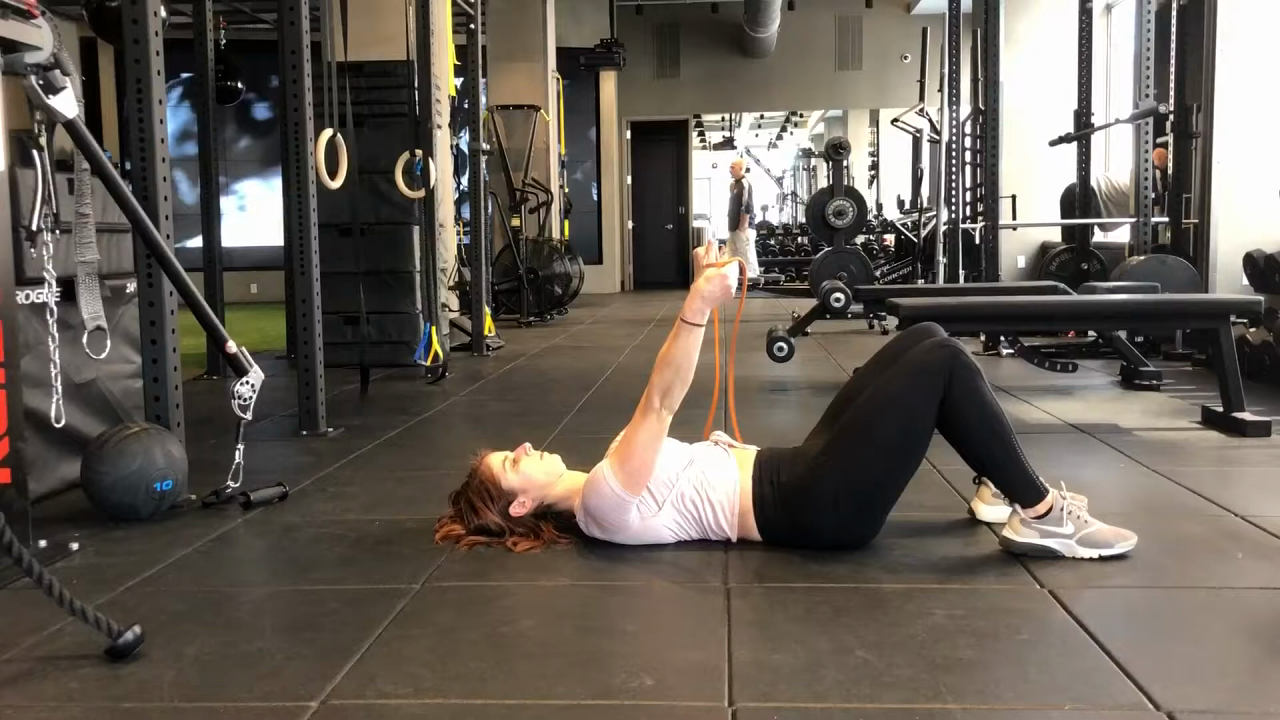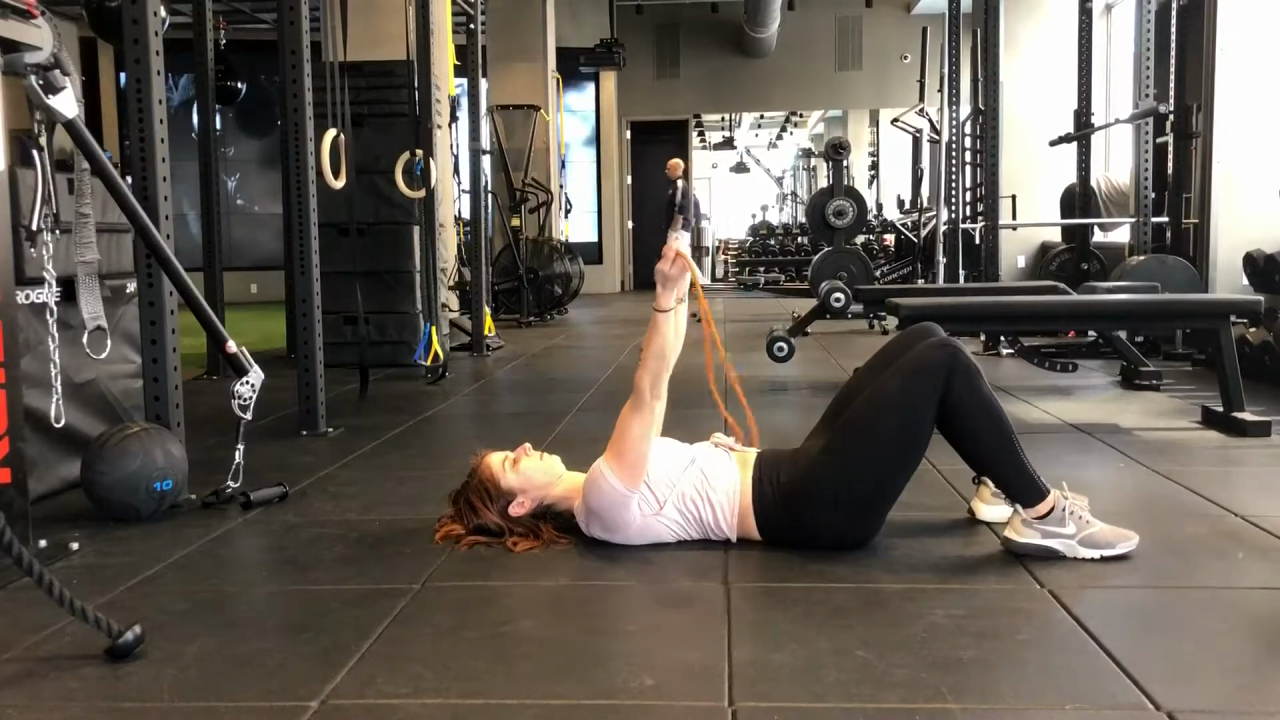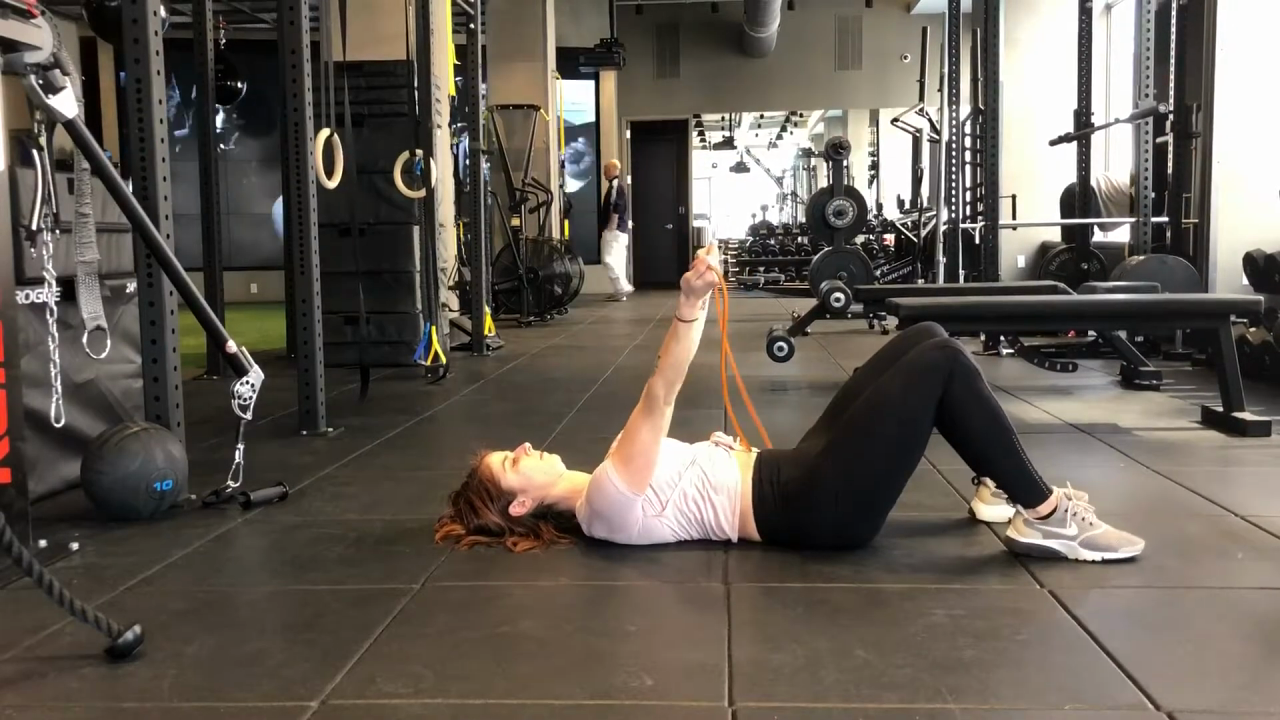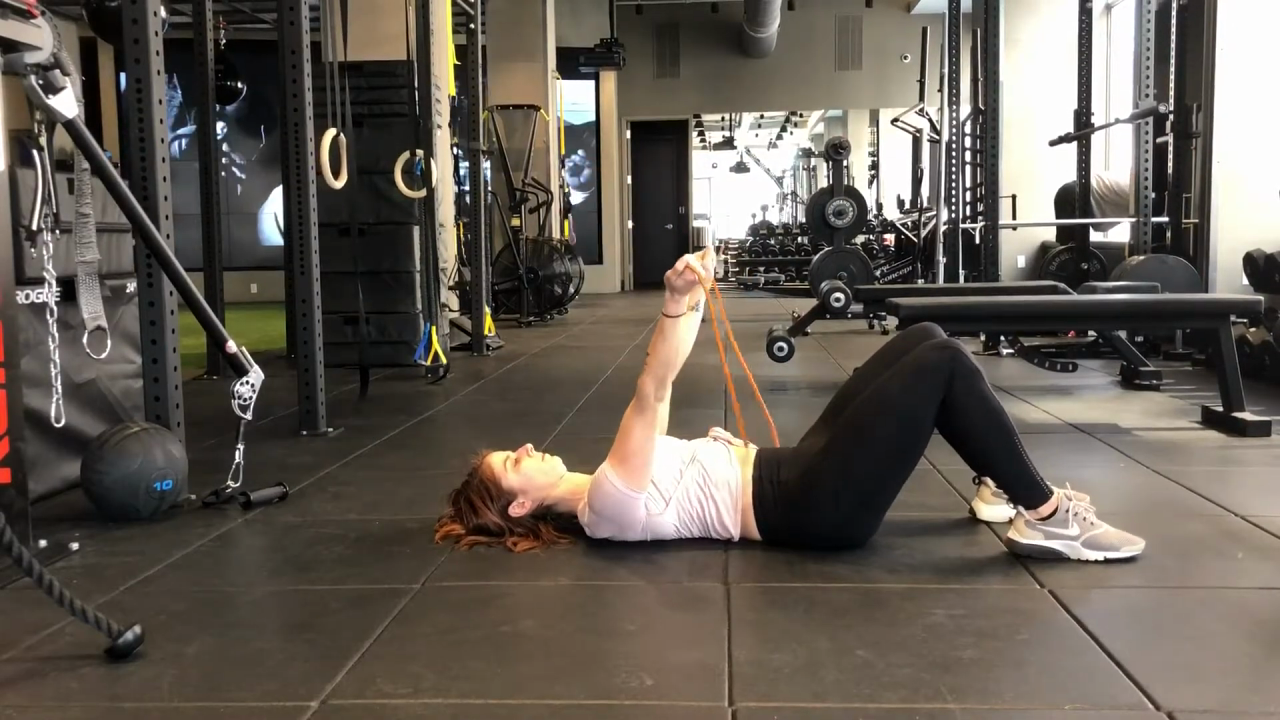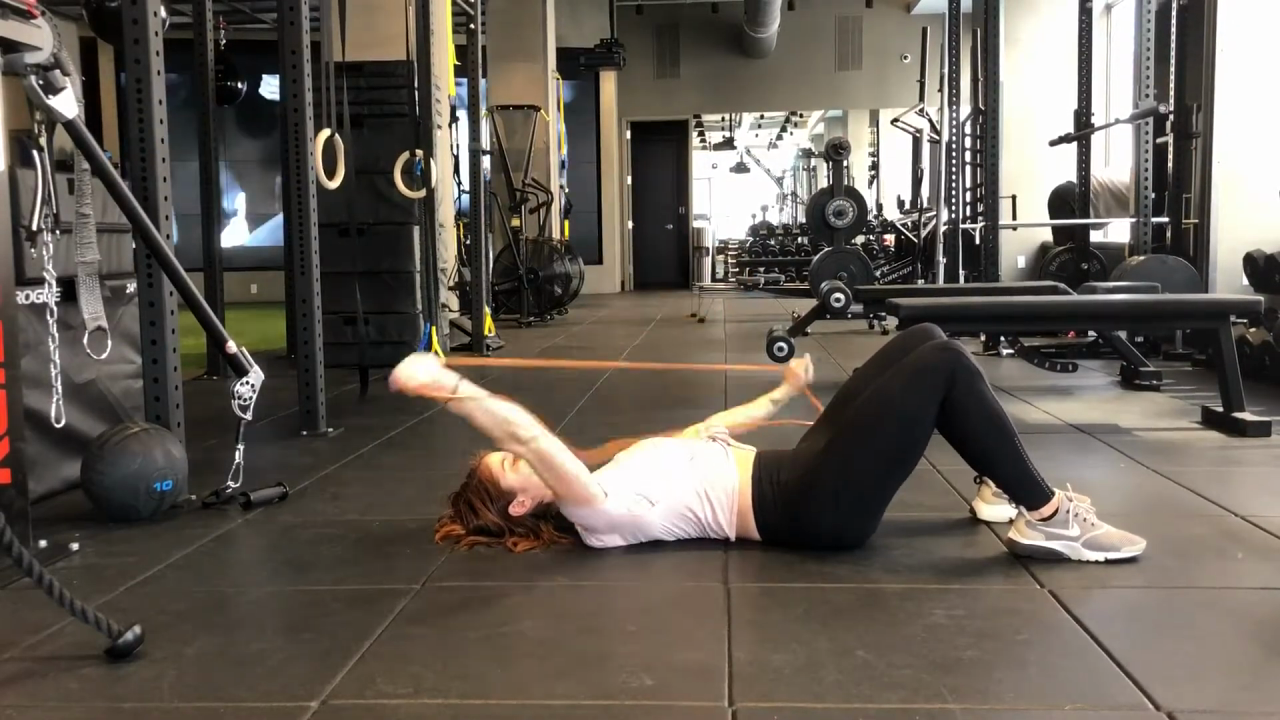
dt=1s
person 1, frame 1
left shoulder: (605, 479)
right shoulder: (603, 506)
left elbow: (656, 402)
right elbow: (659, 403)
left wrist: (701, 288)
right wrist: (699, 307)
left hip: (798, 477)
right hip: (817, 507)
left knee: (924, 341)
right knee: (940, 362)
left ankle: (1006, 488)
right ankle: (1041, 516)
person 1, frame 2
left shoulder: (604, 479)
right shoulder: (602, 503)
left elbow: (653, 388)
right elbow: (644, 394)
left wrist: (679, 295)
right wrist: (665, 297)
left hip: (797, 476)
right hip: (817, 508)
left knee: (925, 340)
right knee: (940, 363)
left ankle: (1002, 488)
right ankle: (1043, 518)
person 1, frame 3
left shoulder: (609, 477)
right shoulder: (605, 506)
left elbow: (658, 390)
right elbow: (657, 399)
left wrist: (700, 296)
right wrist: (688, 306)
left hip: (796, 474)
right hip: (814, 508)
left knee: (925, 340)
right knee: (941, 362)
left ankle: (1004, 488)
right ankle: (1045, 518)
person 1, frame 4
left shoulder: (607, 481)
right shoulder: (607, 507)
left elbow: (661, 385)
right elbow: (650, 395)
left wrist: (698, 295)
right wrist: (674, 301)
left hip: (798, 474)
right hip: (816, 506)
left knee: (927, 339)
right knee: (942, 362)
left ankle: (1004, 487)
right ankle: (1047, 518)
person 1, frame 5
left shoulder: (613, 474)
right shoulder: (592, 516)
left elbow: (707, 432)
right elbow: (538, 437)
left wrist: (782, 392)
right wrist: (447, 383)
left hip: (792, 472)
right hip: (813, 509)
left knee: (924, 342)
right knee: (942, 365)
left ankle: (1003, 488)
right ankle: (1048, 518)
